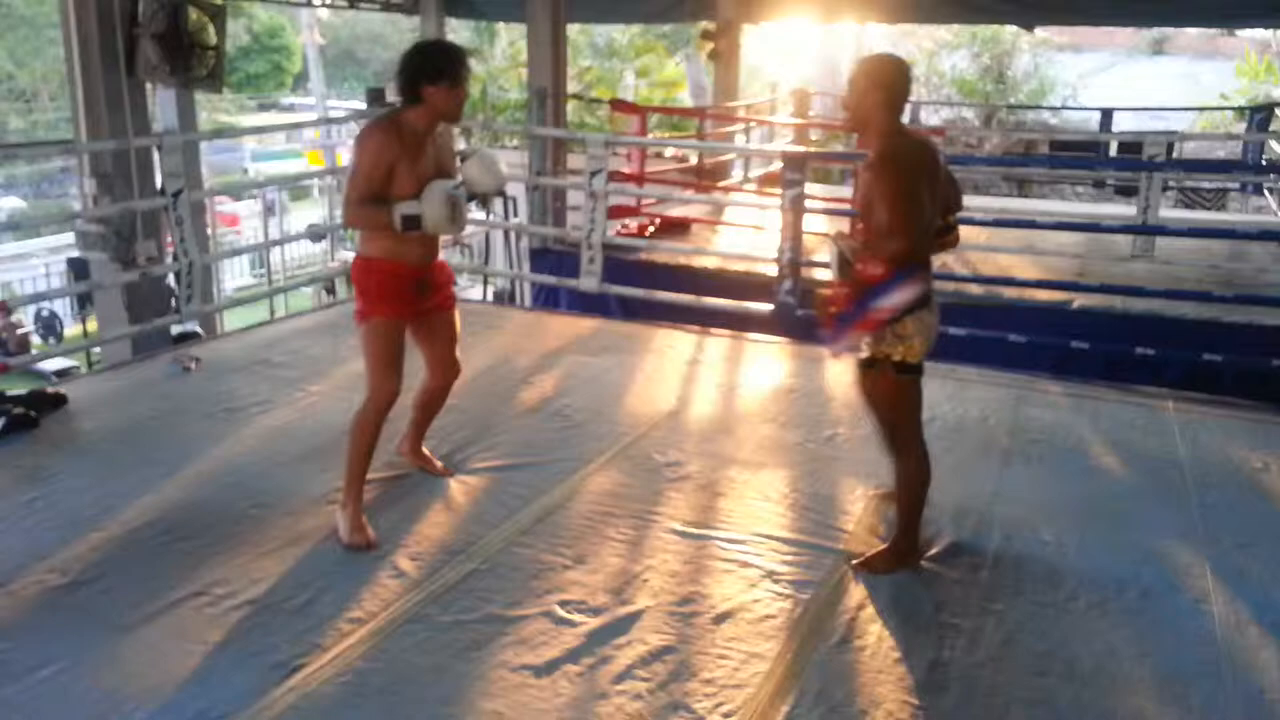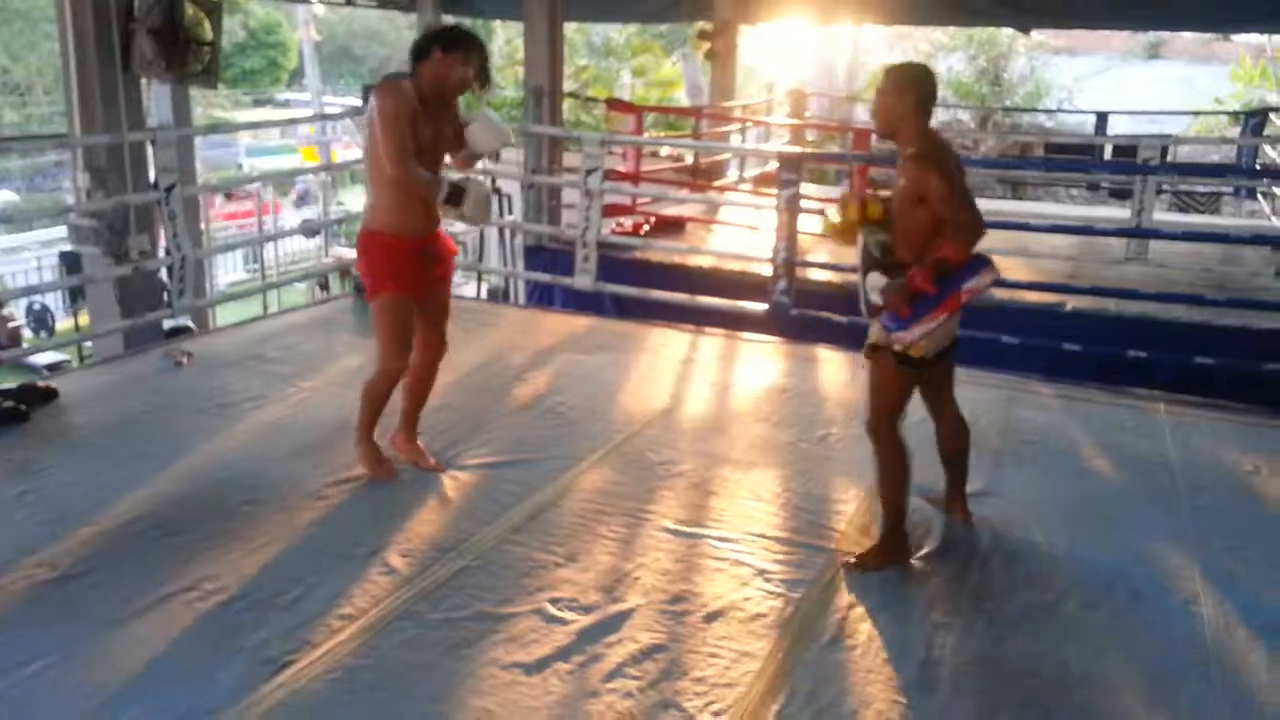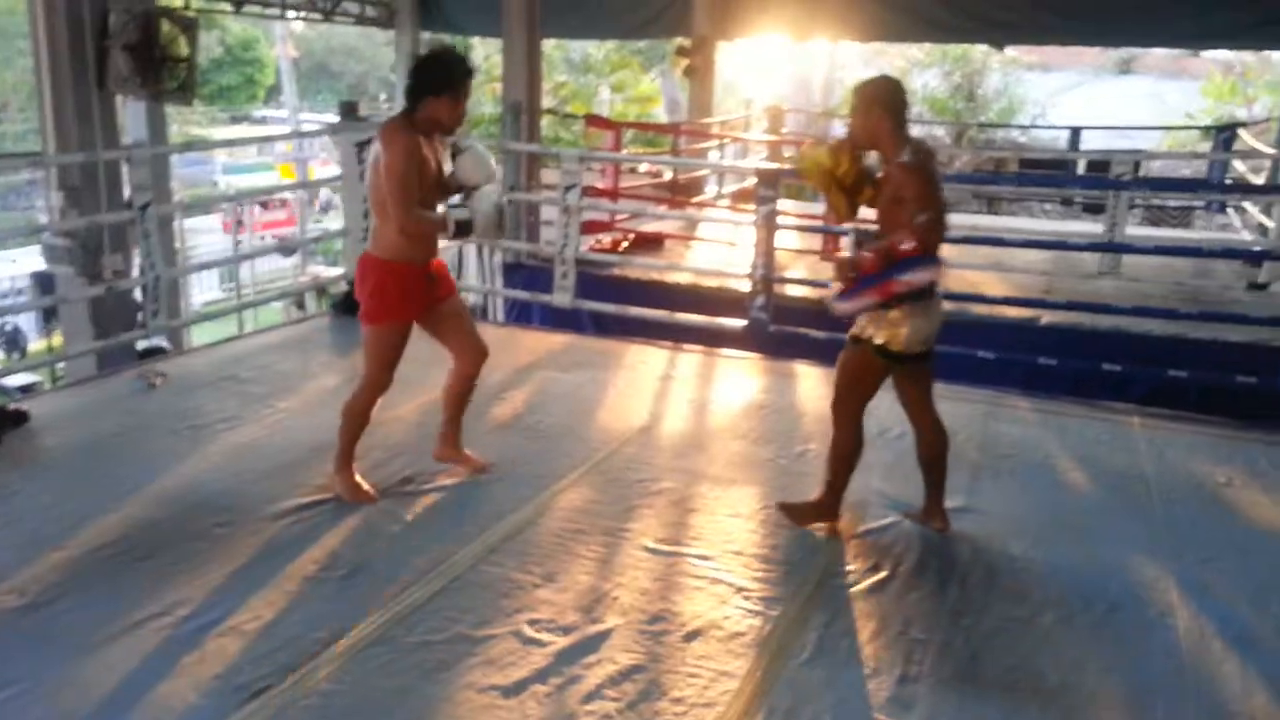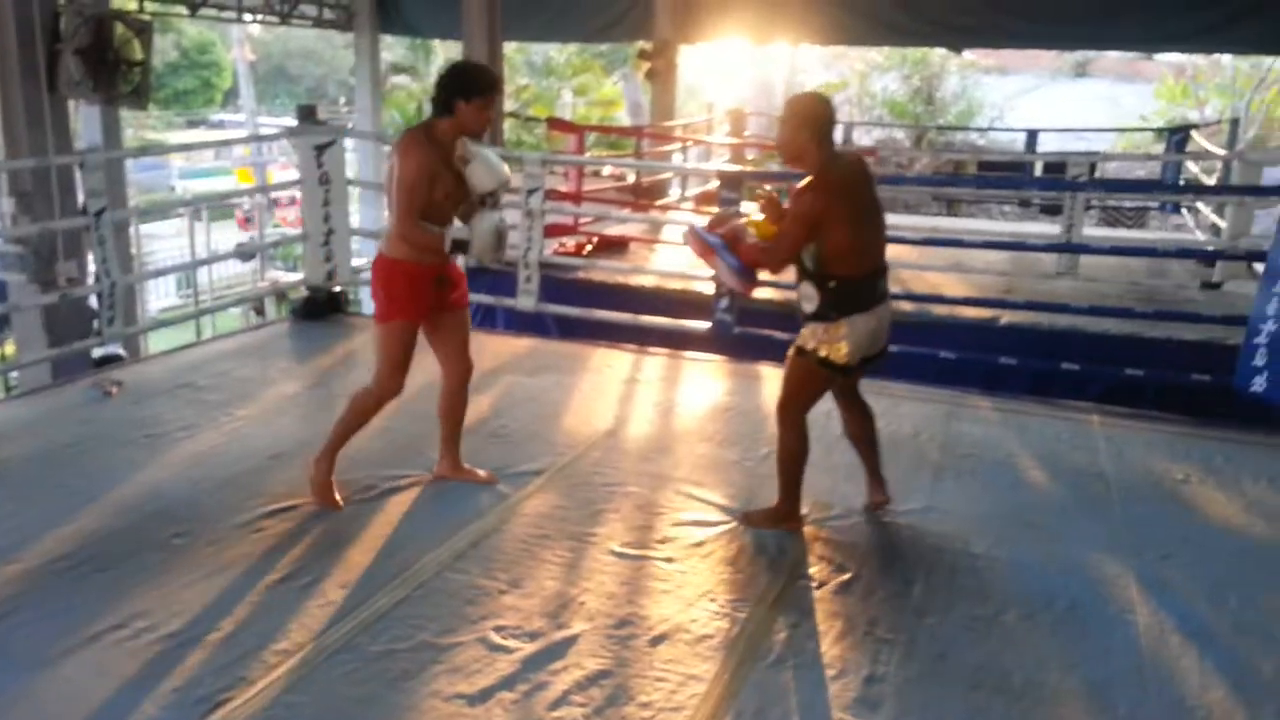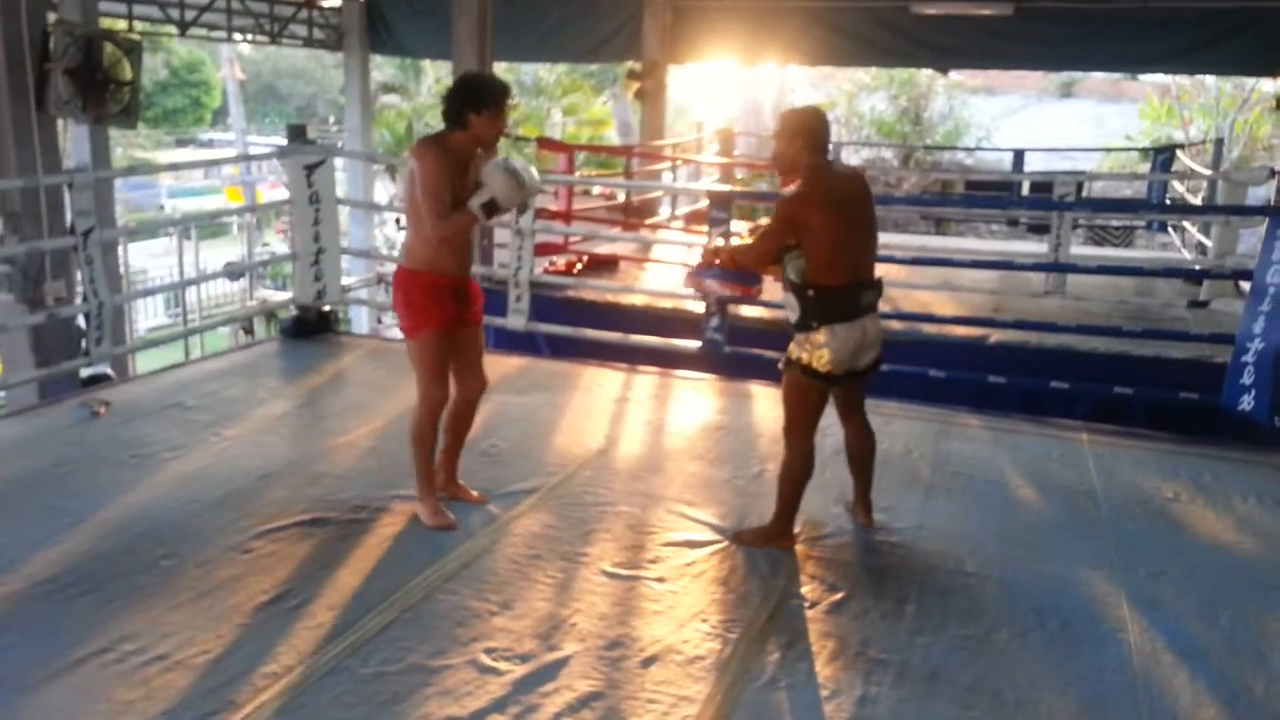
dt=0.3s
person 1, frame 1
left shoulder: (880, 166)
right shoulder: (919, 148)
left elbow: (897, 245)
right elbow: (949, 201)
left wrist: (853, 292)
left hip: (893, 316)
right hip: (907, 305)
left knee: (902, 432)
right knee: (897, 420)
left ankle: (906, 544)
right ankle: (908, 489)
person 1, frame 2
left shoulder: (922, 162)
right shoulder: (931, 153)
left elbow: (969, 227)
left wrist: (914, 282)
right wrist: (879, 214)
left hip: (914, 311)
left knee: (881, 425)
right knee: (943, 406)
left ankle: (893, 540)
right ankle: (956, 499)
person 1, frame 3
left shoulder: (909, 166)
right shoulder: (912, 157)
left elbow: (930, 227)
right elbow: (890, 210)
left wrist: (872, 261)
left hip: (894, 311)
right hip: (918, 307)
left knee: (846, 410)
right knee: (922, 411)
left ankle: (828, 503)
right ankle: (934, 508)
person 1, frame 4
left shoulder: (812, 193)
right shoulder: (853, 168)
left elbow: (776, 258)
right wrist: (782, 216)
left hip: (837, 320)
right hip: (873, 309)
left knee: (790, 413)
right knee: (847, 394)
left ankle: (786, 510)
right ankle: (876, 483)
person 1, frame 5
left shoulder: (801, 199)
right shoulder: (854, 181)
left elbow: (756, 254)
left wrist: (719, 253)
right wrist: (779, 248)
left hip: (826, 331)
right hip: (865, 322)
left knee: (798, 433)
right knee: (853, 415)
left ankle: (780, 528)
right ankle: (862, 504)
person 2, frame 1
left shoulder: (441, 136)
right shoulder: (381, 137)
right elbow: (354, 212)
right wrist: (412, 216)
left hip: (430, 273)
right hip: (383, 277)
left knee: (445, 371)
right knee: (383, 390)
left ankle: (412, 443)
right ankle: (350, 506)
person 2, frame 2
left shoulder: (443, 104)
right shoulder: (393, 94)
left elbow: (462, 158)
right elbow: (400, 174)
left wrist: (479, 147)
right wrist: (452, 191)
left hip: (429, 244)
right hip: (386, 249)
left knee: (430, 350)
right knee: (394, 361)
left ankle: (406, 436)
right ankle: (365, 438)
person 2, frame 3
left shoulder: (433, 138)
right shoulder: (399, 139)
right elbow: (406, 220)
left wrist: (460, 183)
left hip: (427, 270)
right hip: (389, 275)
left knee: (473, 353)
right knee: (376, 382)
left ankle: (449, 443)
right ankle: (343, 468)
person 2, frame 4
left shoulder: (456, 147)
right shoulder: (417, 149)
right elbow: (405, 229)
left wrist: (481, 193)
left hip: (441, 274)
right hip: (402, 275)
left knee: (459, 369)
right knee: (388, 384)
left ankle: (450, 461)
right ankle: (325, 462)
person 2, frame 5
left shoulder: (479, 158)
right shoulder: (430, 155)
right elbow: (440, 227)
left wrist: (505, 195)
right wrist: (487, 202)
left hip: (460, 286)
right hip: (421, 286)
left knee: (472, 387)
right knee: (434, 395)
left ankle: (447, 475)
right ankle: (425, 493)
